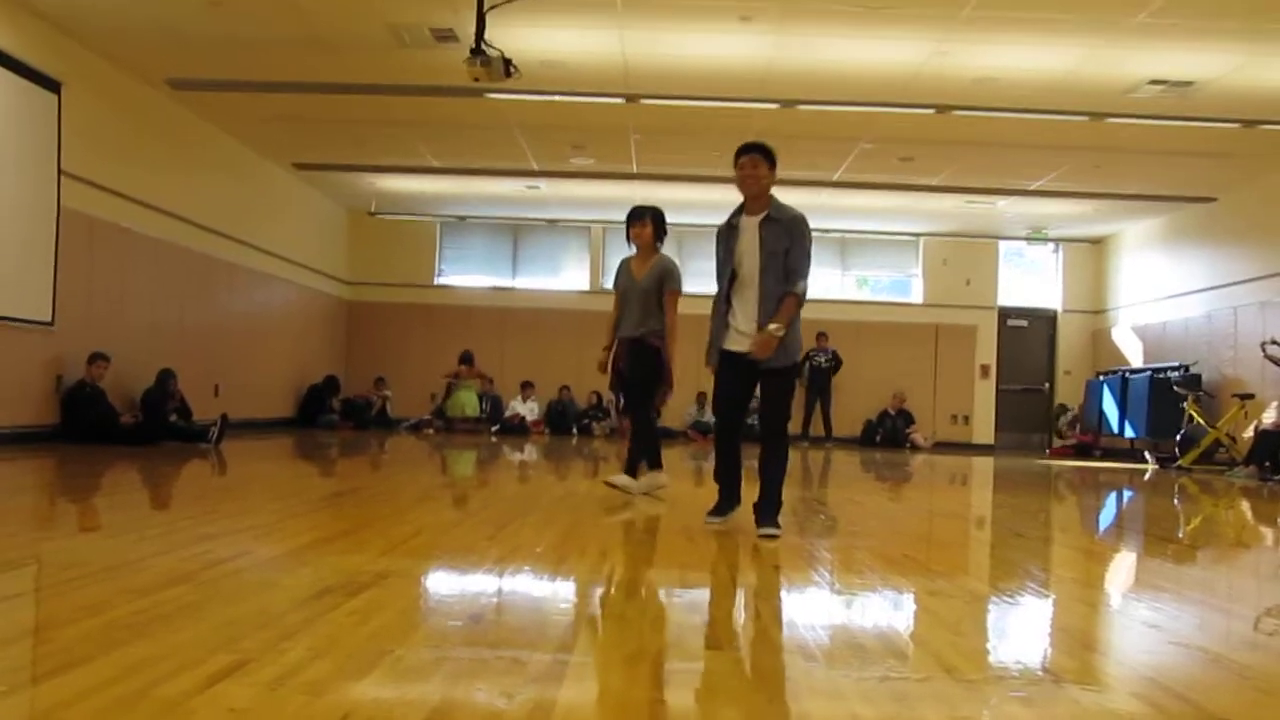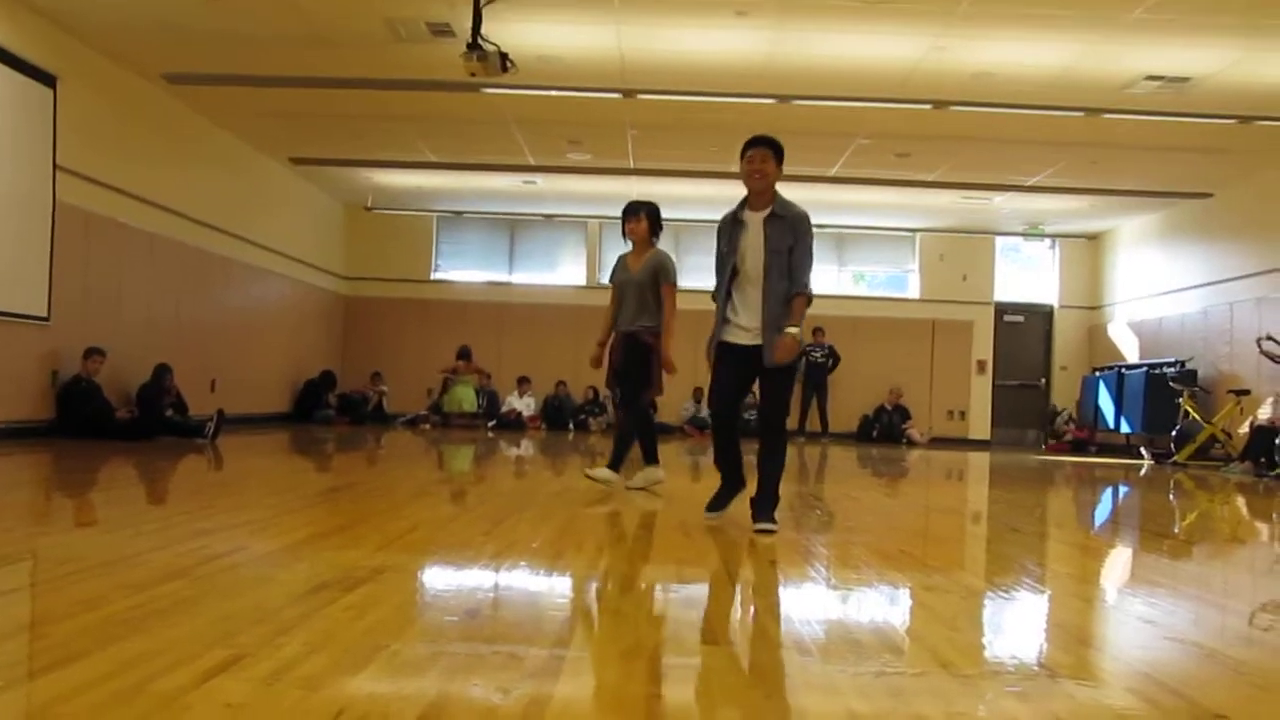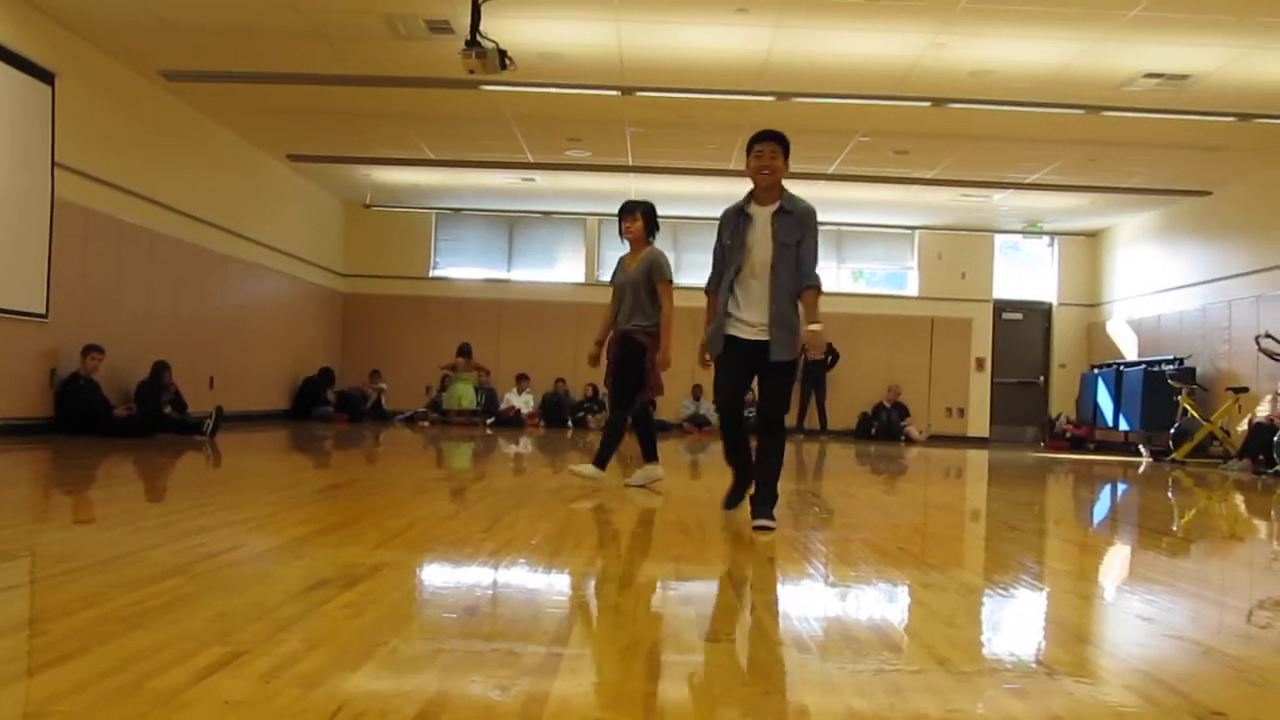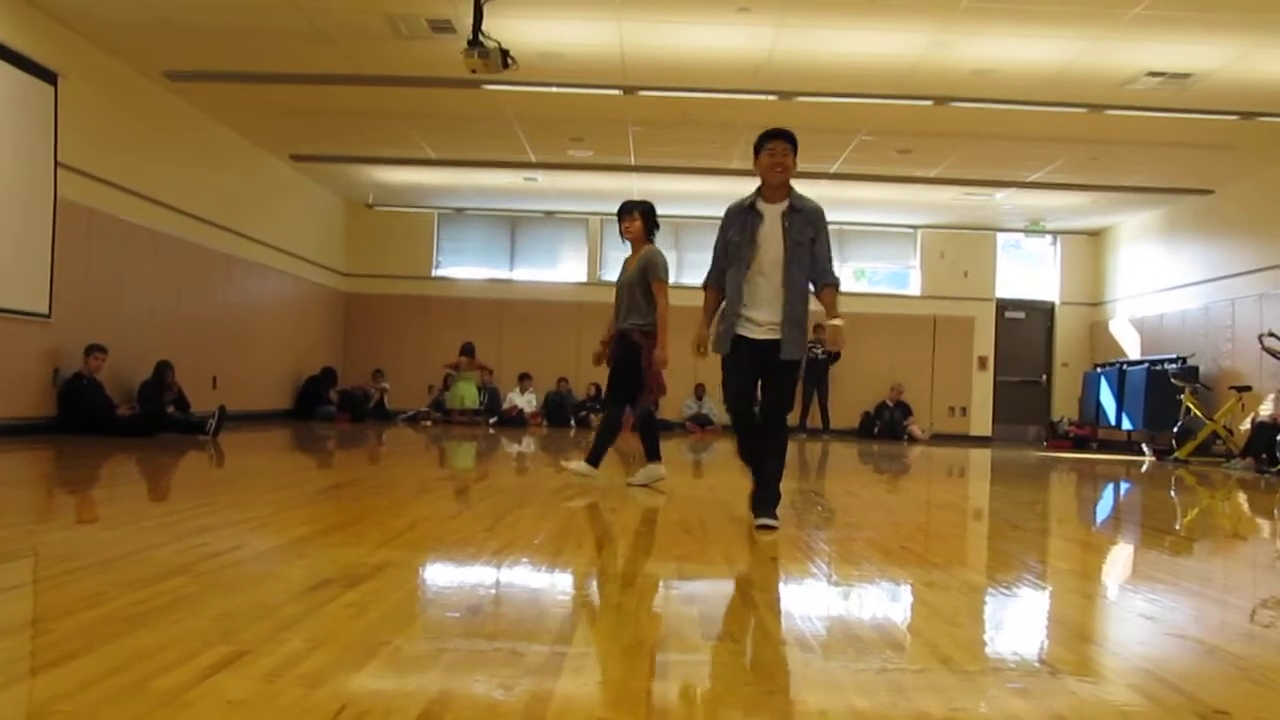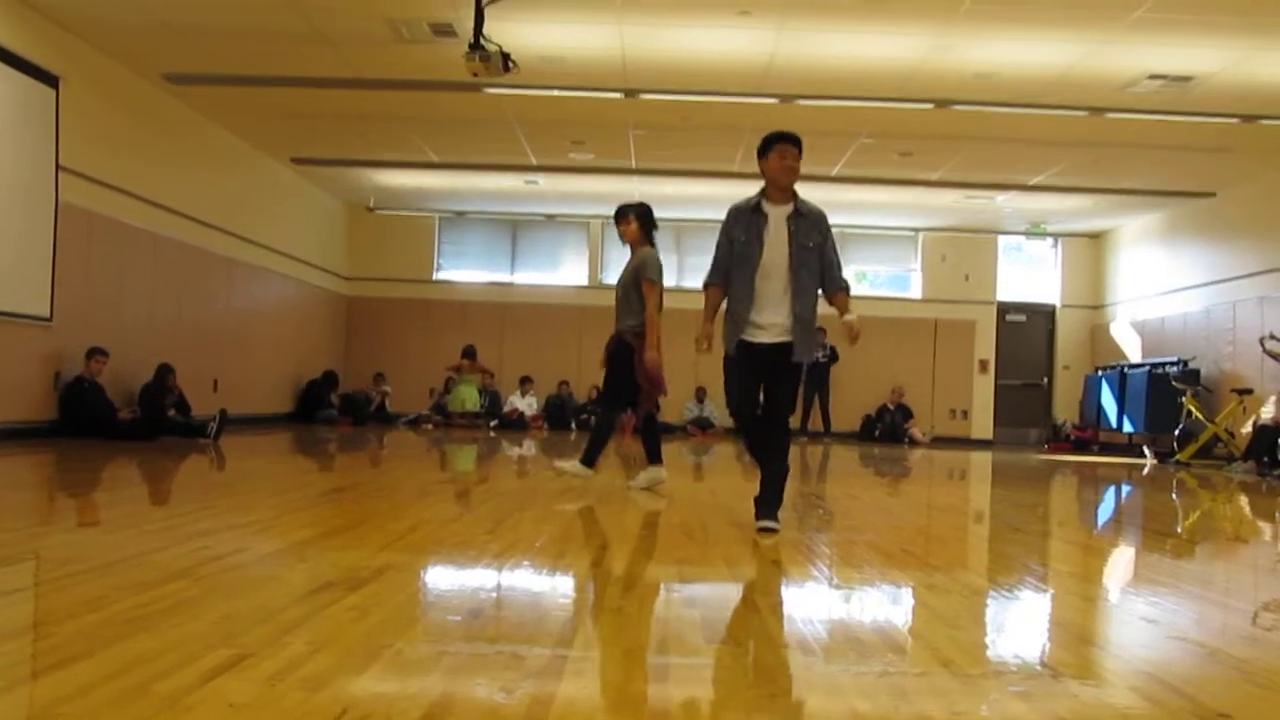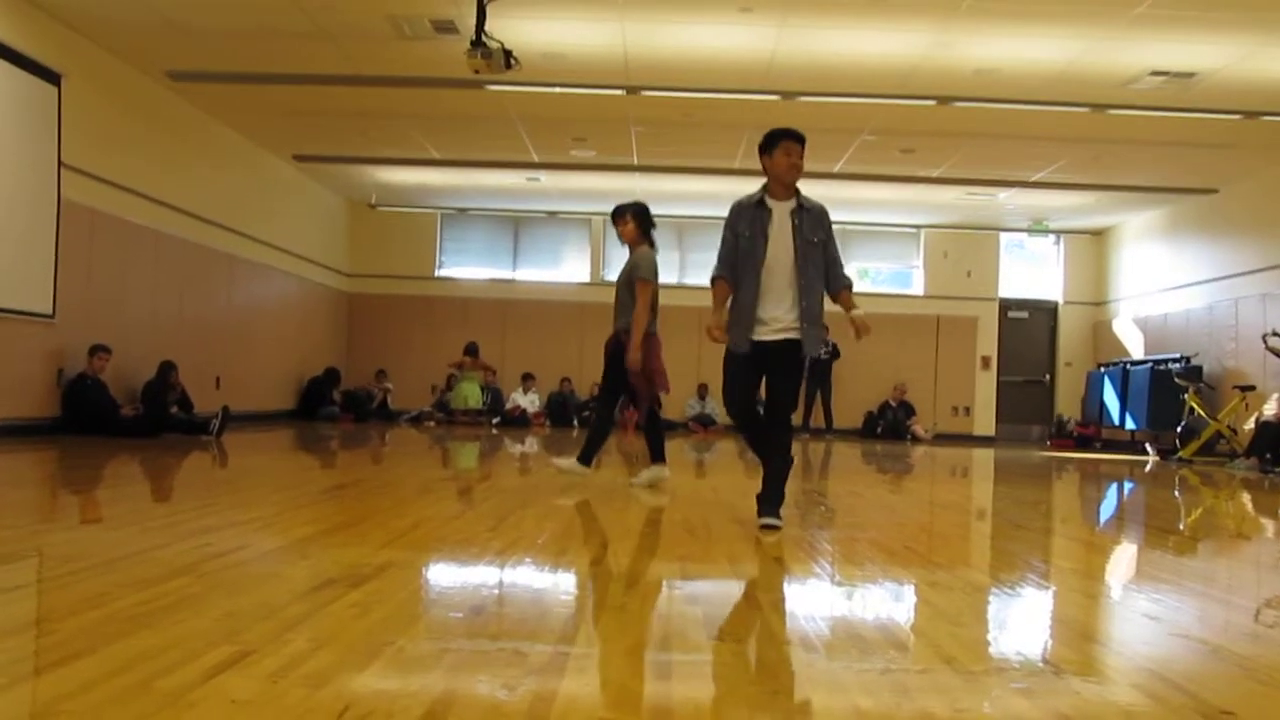
dt=0.1s
person 1, frame 1
left shoulder: (793, 223)
right shoulder: (727, 230)
left elbow: (797, 285)
left wrist: (775, 329)
right wrist: (713, 344)
left hip: (777, 346)
right hip: (733, 345)
left knee: (774, 428)
right knee: (726, 420)
left ankle: (768, 512)
right ankle: (727, 494)
person 1, frame 2
left shoulder: (796, 220)
right shoulder: (728, 224)
left elbow: (801, 284)
left wrist: (792, 330)
right wrist: (715, 336)
left hip: (776, 342)
right hip: (733, 339)
left knee: (772, 424)
right knee: (721, 412)
left ankle: (765, 507)
right ankle: (730, 481)
person 1, frame 3
left shoulder: (802, 215)
right shoulder: (732, 217)
left elbow: (807, 277)
right elbow: (717, 279)
left wrist: (813, 322)
right wrist: (708, 329)
left hip: (779, 337)
right hip: (734, 333)
left knee: (772, 420)
right knee: (726, 406)
left ankle: (763, 504)
right ankle: (742, 475)
person 1, frame 4
left shoulder: (811, 215)
right shoulder: (737, 214)
left elbow: (823, 273)
right elbow: (717, 274)
left wrist: (833, 318)
right wrist: (706, 324)
left hip: (786, 336)
right hip: (740, 332)
left knee: (775, 419)
right knee: (738, 407)
left ankle: (766, 503)
right ankle: (759, 470)
person 1, frame 5
left shoulder: (814, 219)
right shoulder: (740, 215)
left elbow: (830, 275)
right elbow: (719, 273)
left wrist: (846, 315)
right wrist: (707, 319)
left hip: (788, 339)
right hip: (743, 336)
left knee: (777, 421)
right knee: (741, 411)
left ankle: (768, 505)
right ankle: (773, 469)
person 1, frame 6
left shoulder: (816, 215)
right shoulder: (743, 211)
left elbow: (833, 272)
right elbow: (726, 268)
left wrist: (852, 310)
right wrist: (718, 311)
left hip: (792, 335)
right hip: (746, 333)
left knee: (780, 418)
right knee: (738, 407)
left ankle: (771, 502)
right ankle: (778, 465)
person 2, frame 1
left shoulder: (666, 266)
right shoulder: (625, 265)
left elbow: (670, 314)
right elbow: (617, 311)
left wrist: (668, 354)
right wrist: (607, 347)
left hip: (650, 345)
right hip: (627, 345)
left knee: (639, 409)
right knee: (639, 410)
left ankle: (630, 474)
right ankle: (655, 471)
person 2, frame 2
left shoulder: (661, 261)
right shoulder: (622, 261)
left elbow: (669, 308)
left wrist: (666, 348)
right wrist: (601, 343)
left hip: (645, 341)
right hip: (623, 340)
left knee: (629, 404)
right knee: (637, 405)
left ankle: (613, 468)
right ankle: (652, 467)
person 2, frame 3
left shoulder: (656, 258)
right shoulder: (623, 261)
left elbow: (666, 305)
left wrist: (665, 347)
right wrist: (598, 342)
left hip: (643, 340)
right hip: (625, 339)
left knee: (619, 403)
right knee: (637, 404)
left ankle: (599, 465)
right ankle: (651, 464)
person 2, frame 4
left shoulder: (653, 257)
right shoulder: (628, 261)
left elbow: (662, 304)
left wrist: (661, 345)
right wrist: (605, 342)
left hip: (640, 340)
right hip: (625, 339)
left knee: (615, 401)
right knee: (640, 404)
left ankle: (592, 462)
right ankle: (654, 464)
person 2, frame 5
left shoulder: (648, 257)
right shoulder: (634, 259)
left elbow: (652, 305)
left wrist: (651, 347)
right wrist: (613, 344)
left hip: (635, 342)
right hip: (627, 341)
left knee: (610, 403)
right knee: (641, 406)
left ankle: (586, 463)
right ankle: (655, 466)
person 2, frame 6
left shoulder: (644, 257)
right shoulder: (634, 258)
left elbow: (643, 305)
left wrist: (635, 346)
right wrist: (623, 343)
left hip: (634, 341)
right hip: (626, 340)
left knee: (606, 401)
right knee: (645, 404)
left ankle: (583, 461)
right ankle: (658, 465)
